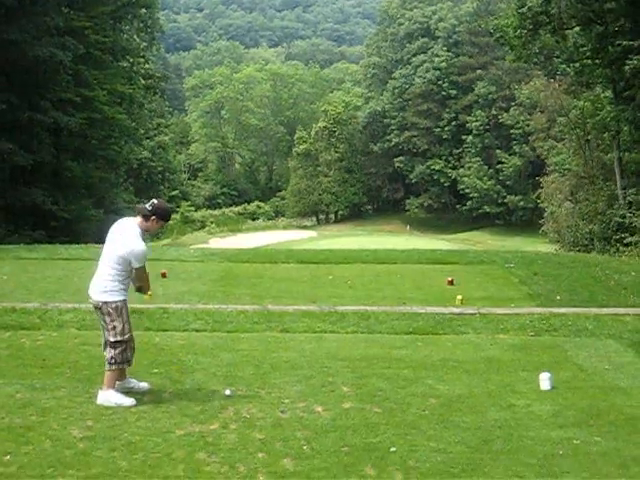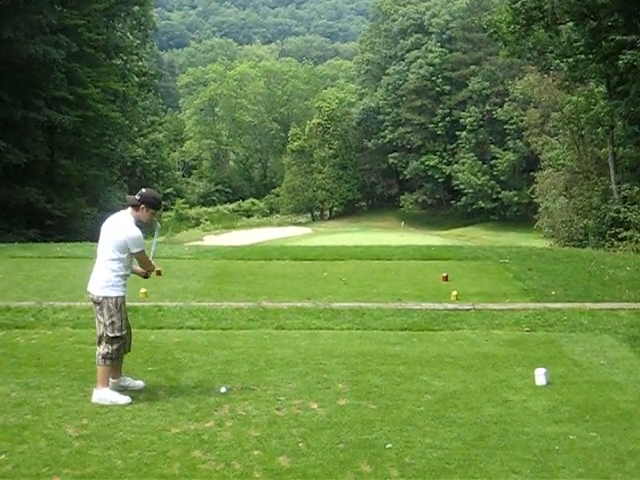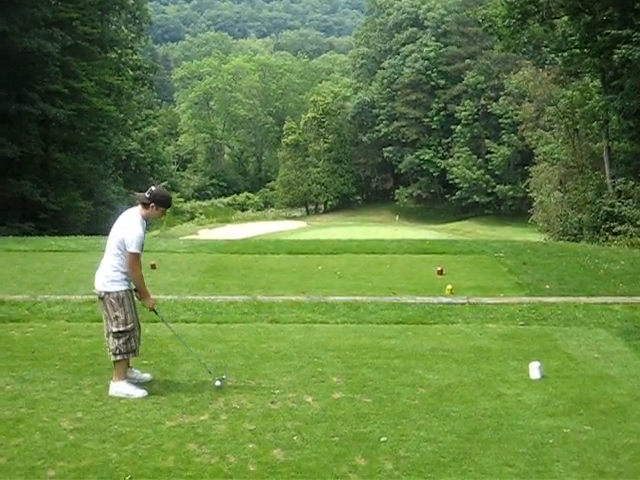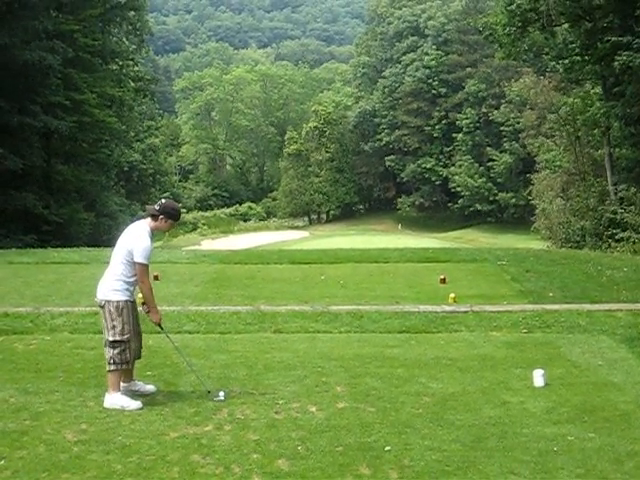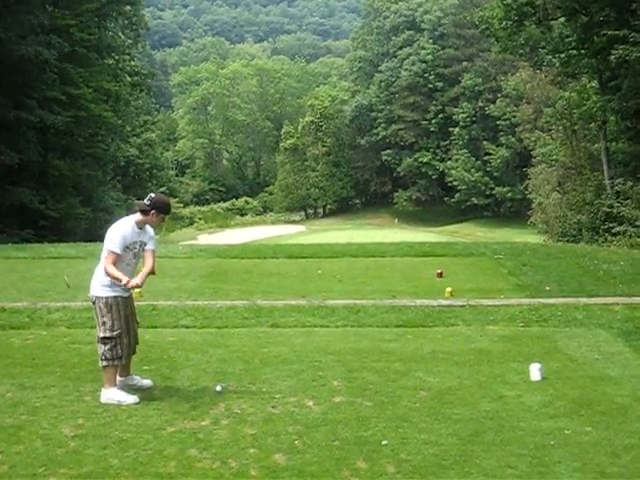
dt=1s
person 1, frame 1
left shoulder: (123, 223)
right shoulder: (138, 247)
right elbow: (142, 278)
left wrist: (133, 280)
right wrist: (144, 288)
left hip: (102, 290)
right hip: (110, 295)
left knee: (119, 339)
right knee: (119, 341)
left ankle: (121, 379)
right ankle: (107, 391)
person 1, frame 2
left shoulder: (115, 219)
right shoulder: (132, 231)
right elbow: (145, 263)
left wrist: (136, 269)
right wrist: (150, 269)
left hip: (105, 287)
right hip: (108, 291)
left knee: (121, 334)
right knee: (110, 338)
left ankle: (116, 378)
right ankle: (102, 390)
person 1, frame 3
left shoulder: (132, 214)
right shoulder: (135, 229)
right elbow: (134, 268)
left wrist: (138, 288)
right wrist: (146, 296)
left hip: (116, 282)
right hip: (113, 285)
left knee: (130, 328)
right knee: (122, 331)
left ankle: (125, 370)
right ankle: (118, 382)
person 1, frame 4
left shoulder: (139, 226)
right shoulder: (143, 240)
right elbow: (143, 280)
left wrist: (147, 302)
right wrist: (154, 310)
left hip: (122, 293)
right hip: (115, 295)
left knee: (131, 340)
right knee: (119, 342)
left ankle: (128, 382)
right ankle: (113, 394)
person 1, frame 5
left shoulder: (148, 233)
right shoulder: (120, 229)
left elbow: (150, 263)
right elbow: (108, 267)
left wrist: (139, 279)
right wrist: (122, 278)
left hip: (123, 291)
right hip: (106, 291)
left knee: (129, 335)
right knee: (113, 337)
left ankle: (124, 376)
right ankle: (109, 389)
